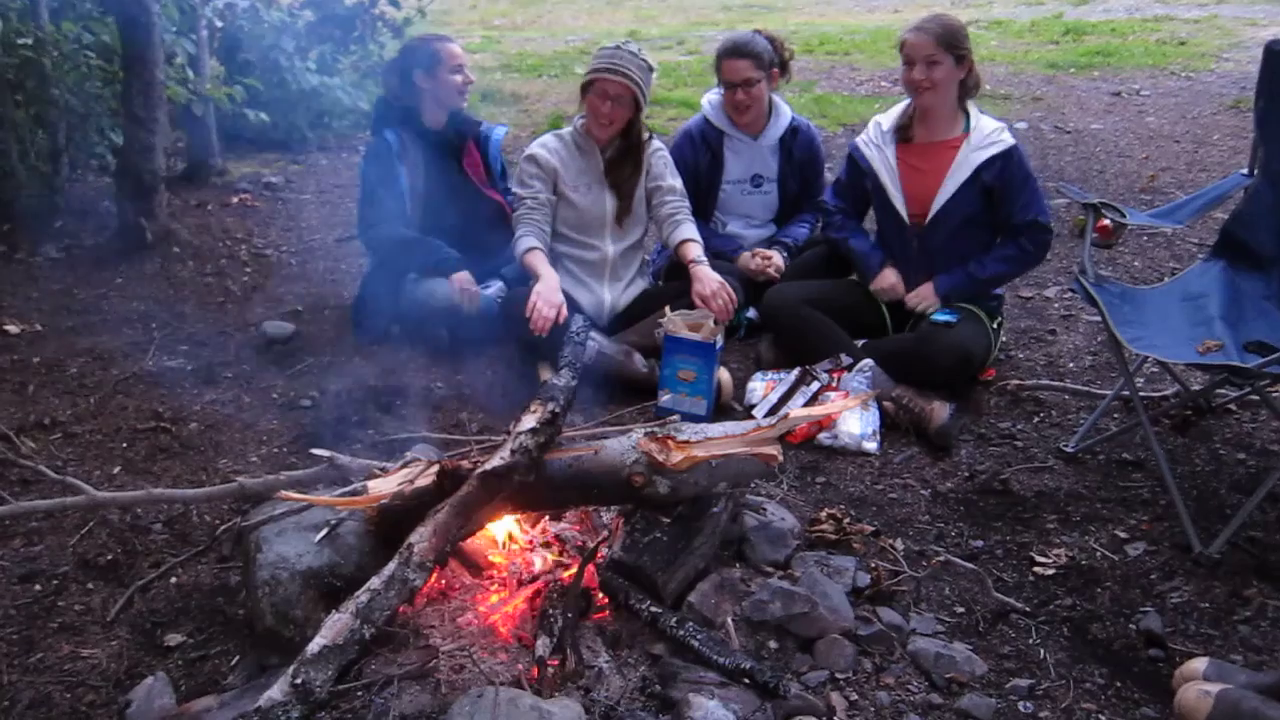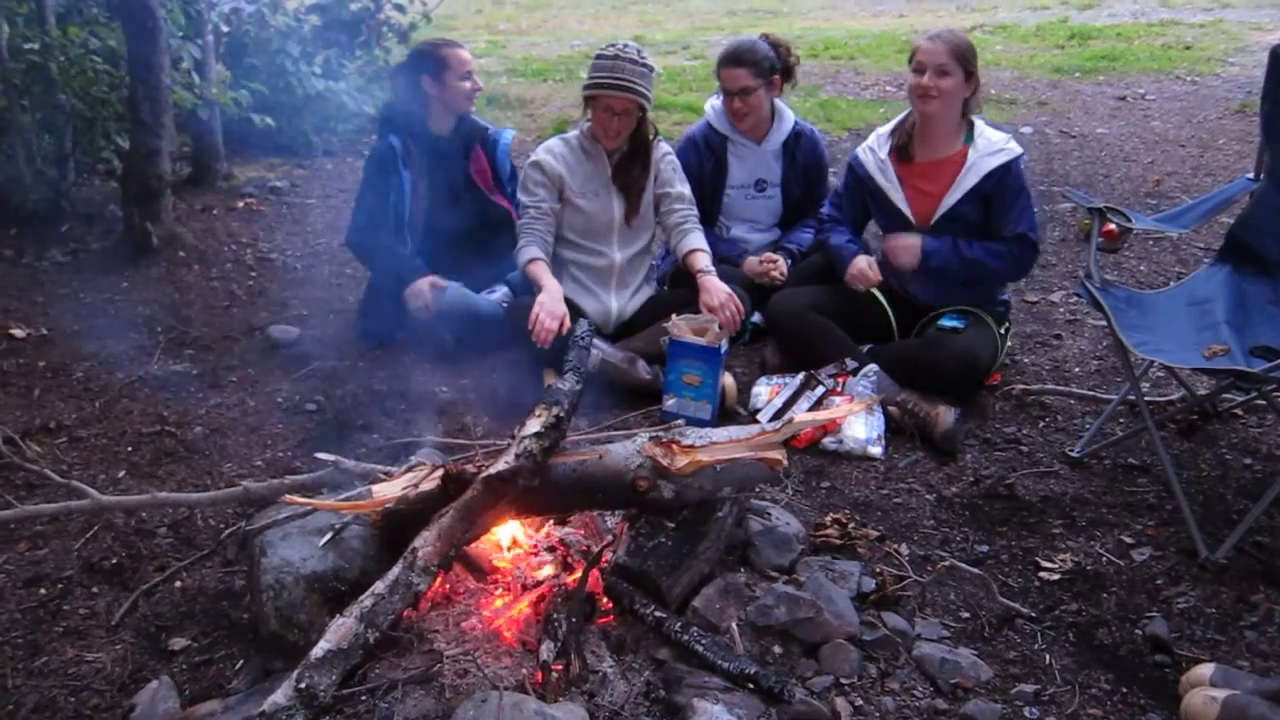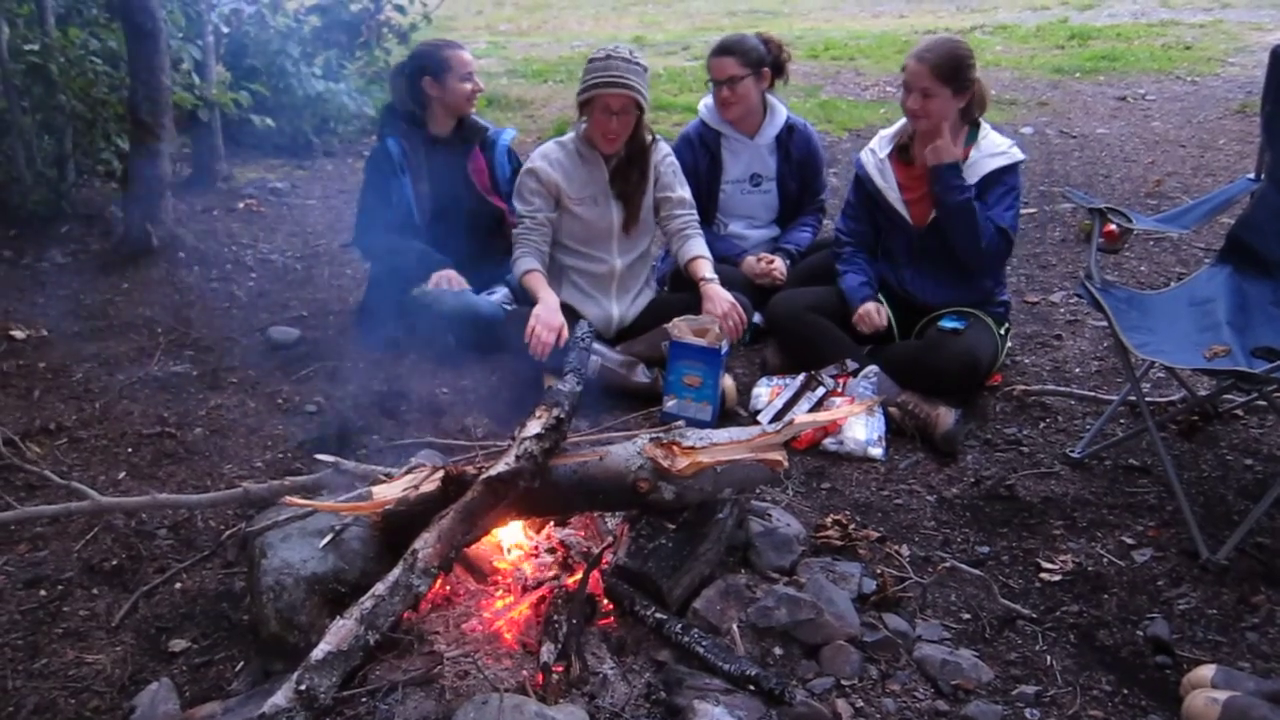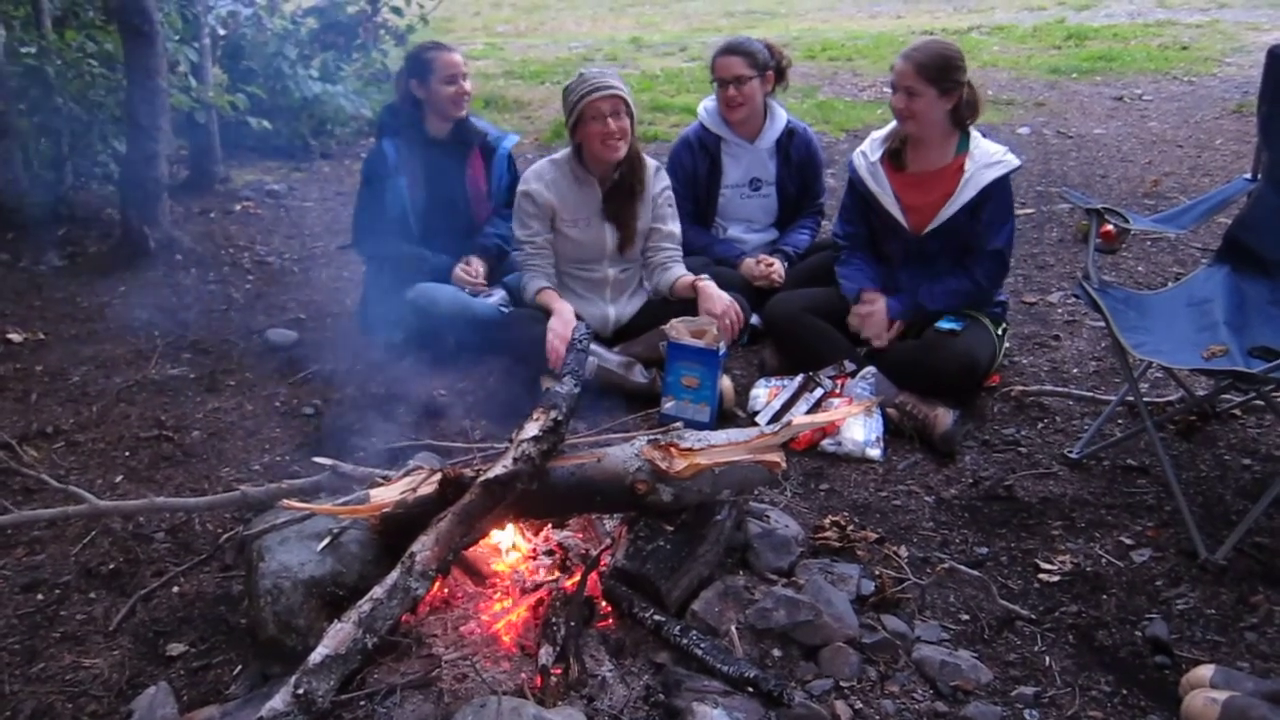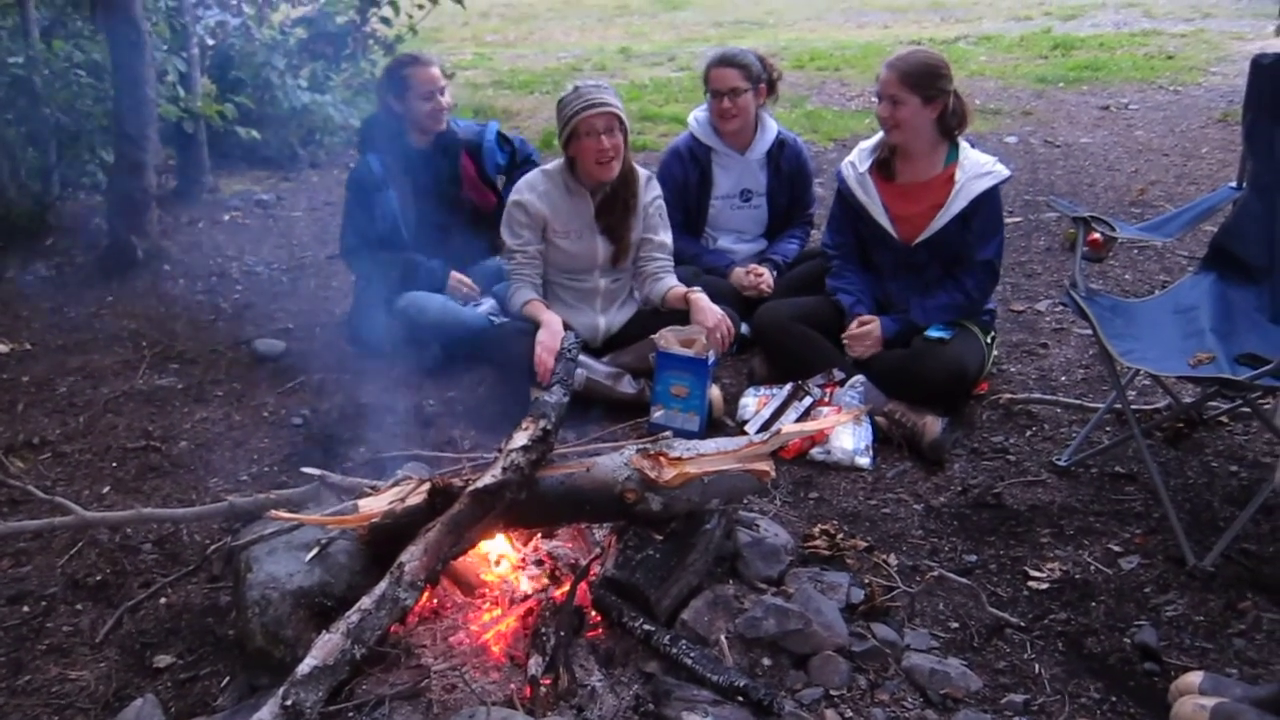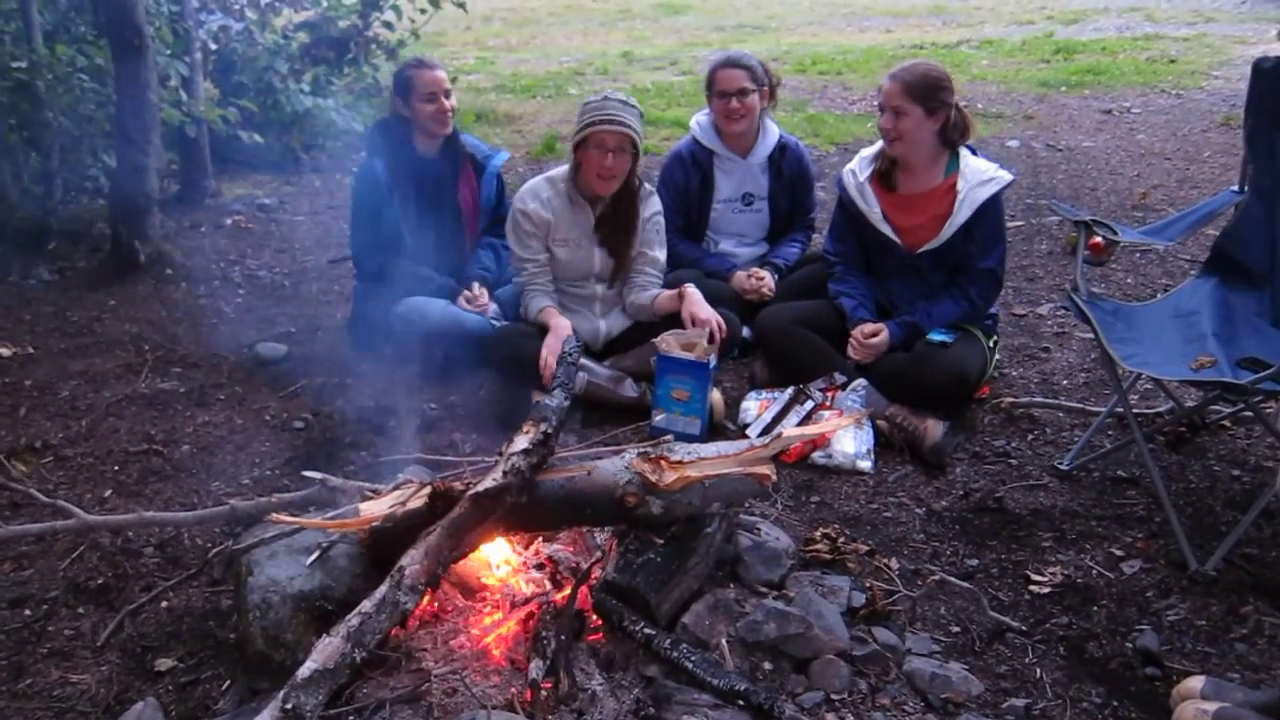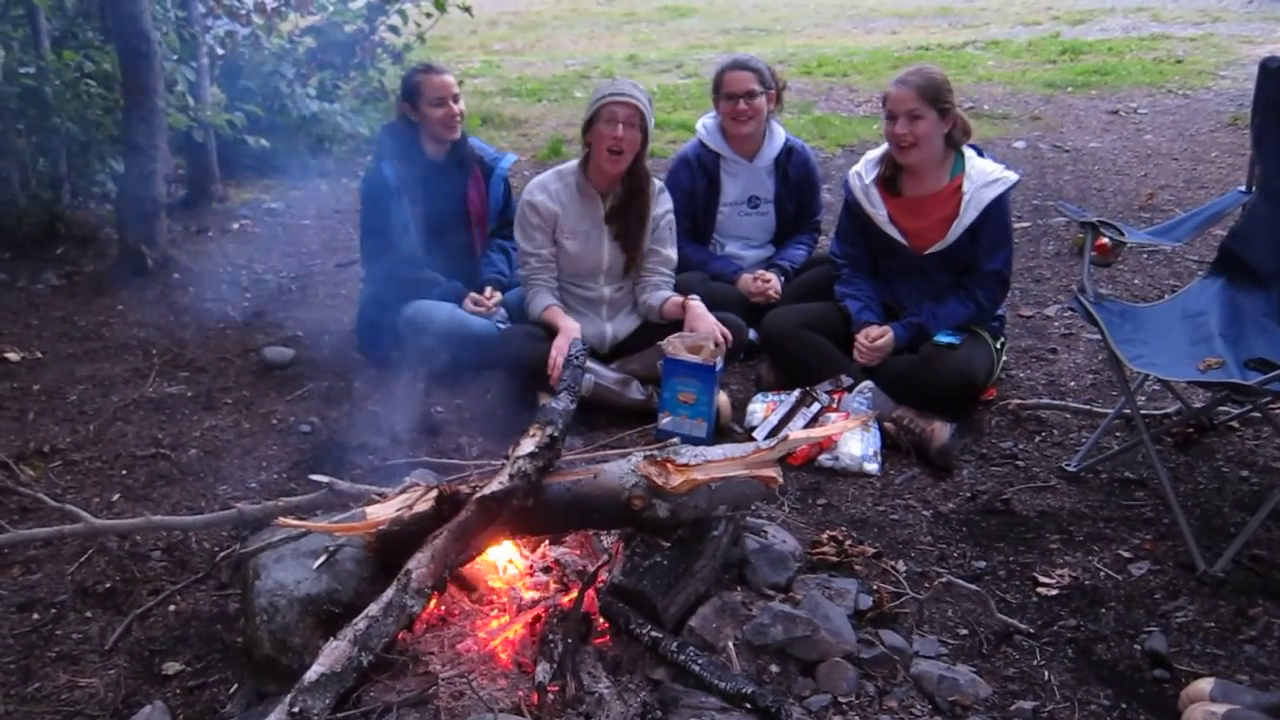
dt=0.4s
person 1, frame 1
left shoulder: (993, 152)
right shoulder: (876, 141)
left elbow: (1031, 239)
right elbow: (838, 214)
left wrist: (948, 285)
right wrist: (872, 266)
left hip: (960, 302)
right hip: (887, 294)
left knee: (952, 354)
right knee: (780, 304)
left ankle: (819, 352)
right ankle: (896, 393)
person 1, frame 2
left shoulder: (995, 160)
right shoulder: (878, 152)
left elbow: (1018, 254)
right elbow: (835, 220)
left wrist: (932, 253)
right wrist: (850, 255)
left hip: (966, 308)
right hip: (893, 296)
left knee: (959, 360)
right knee: (785, 309)
left ankle: (839, 360)
right ankle: (904, 400)
person 1, frame 3
left shoulder: (996, 162)
right shoulder: (880, 156)
left elbow: (986, 254)
right elbow: (853, 242)
left wrist: (949, 176)
right wrist: (862, 297)
left hip: (965, 309)
right hip: (890, 299)
left knee: (959, 360)
right knee: (785, 310)
left ankle: (838, 363)
right ankle: (902, 398)
person 1, frame 4
left shoulder: (987, 171)
right shoulder: (872, 158)
left elbow: (985, 272)
right elbow: (850, 245)
left wrist: (901, 308)
right wrist: (864, 298)
left hip: (959, 310)
right hip: (884, 303)
left knee: (959, 362)
right knee: (782, 311)
left ankle: (834, 365)
right ankle: (900, 401)
person 1, frame 5
left shoulder: (975, 182)
right shoulder: (859, 169)
left elbow: (974, 282)
right elbow: (841, 257)
left wrist: (895, 328)
right wrist: (859, 315)
left hip: (947, 319)
right hip: (871, 310)
left knee: (948, 371)
right knee: (771, 321)
left ankle: (826, 374)
right ankle: (888, 409)
person 1, frame 6
left shoulder: (977, 188)
right shoulder: (860, 177)
left elbow: (978, 288)
right elbow: (844, 263)
left wrist: (900, 332)
right wrist: (860, 320)
left hip: (950, 323)
right hip: (874, 314)
left knee: (949, 373)
right knee: (773, 324)
left ankle: (828, 381)
right ankle: (890, 412)
person 1, frame 7
left shoulder: (984, 189)
right shoulder: (866, 180)
left elbow: (985, 289)
right elbow: (851, 266)
left wrist: (904, 334)
right wrist: (865, 323)
left hip: (958, 324)
right hip: (881, 315)
left knee: (955, 375)
right knee: (779, 327)
left ankle: (834, 382)
right ankle: (896, 413)
person 2, frame 1
left shoulder: (650, 153)
right shoulder: (545, 153)
left elbow: (675, 216)
right elbow: (530, 230)
left wrist: (699, 265)
right wrist: (547, 279)
left hip: (631, 301)
right hip: (570, 304)
left knee: (723, 294)
right knee: (519, 308)
right ankle: (645, 366)
person 2, frame 2
left shoulder: (657, 156)
right shoulder: (551, 158)
left elbow: (683, 223)
right elbow: (533, 239)
left wrist: (706, 275)
right wrist: (550, 289)
left hip: (637, 306)
right hip: (575, 309)
left knee: (732, 302)
right knee: (521, 317)
right ankle: (650, 373)
person 2, frame 3
left shoulder: (656, 156)
right shoulder: (548, 164)
left elbow: (684, 228)
right elbow: (528, 248)
left wrist: (709, 283)
right wrist: (547, 300)
left hip: (639, 309)
right hip: (573, 313)
left knee: (735, 310)
right knee: (521, 329)
right ankle: (651, 377)
person 2, frame 4
left shoulder: (651, 175)
right shoulder: (541, 183)
left elbow: (664, 265)
right elbow: (536, 272)
left wrist: (703, 287)
right wrist: (562, 310)
left hip: (634, 313)
right hip: (572, 315)
left knee: (731, 311)
right knee: (518, 327)
left ankle: (596, 366)
right ankle: (650, 378)
person 2, frame 5
left shoulder: (644, 186)
right shoulder: (532, 193)
left elbow: (655, 274)
right elbow: (522, 284)
left wrist: (694, 297)
right wrist: (548, 320)
left hip: (624, 324)
right hip: (562, 329)
left knee: (720, 323)
right knee: (508, 339)
left ankle: (584, 374)
right ankle: (637, 387)
person 2, frame 6
left shoulder: (644, 200)
right shoulder: (535, 200)
left elbow: (641, 293)
right elbow: (534, 290)
left wrist: (686, 294)
right wrist: (557, 323)
left hip: (623, 331)
right hip: (563, 331)
left knee: (723, 328)
right knee: (506, 344)
left ankle: (578, 380)
right ankle: (643, 392)
person 2, frame 7
left shoulder: (655, 196)
right shoulder: (544, 194)
left elbow: (653, 290)
right elbow: (538, 287)
left wrist: (690, 305)
right wrist: (566, 325)
left hip: (631, 335)
right hip: (570, 335)
left knee: (730, 331)
right knee: (514, 345)
left ankle: (584, 381)
right ankle: (652, 395)
person 3, frame 1
left shoulder: (477, 135)
right shoulder: (387, 148)
left elbow: (508, 198)
right elbow: (379, 231)
right wrist: (445, 264)
left hip: (488, 263)
right hip: (424, 273)
right knee: (426, 297)
person 3, frame 2
left shoulder: (486, 140)
right shoulder: (393, 153)
left elbow: (515, 206)
right elbow: (364, 234)
right wrist: (410, 275)
left hip: (493, 269)
right hip: (433, 281)
right knee: (439, 305)
person 3, frame 3
left shoulder: (488, 141)
right shoulder: (392, 155)
right elbow: (372, 235)
right wrist: (431, 266)
left hip: (492, 270)
right hip: (433, 278)
right knee: (439, 303)
person 3, frame 4
left shoulder: (488, 143)
right shoulder: (387, 156)
left elbow: (513, 209)
right elbow: (370, 239)
left wrist: (485, 252)
right wrist: (442, 270)
left hip: (482, 267)
right hip: (418, 278)
right knee: (425, 303)
person 3, frame 5
left shoulder: (471, 142)
right shoulder: (373, 171)
left elbow: (526, 161)
right elbow: (358, 253)
right wrist: (435, 276)
left hip: (474, 274)
right hip: (410, 289)
right knee: (416, 312)
person 3, frame 6
left shoulder: (477, 159)
right shoulder: (377, 173)
left elbow: (499, 229)
right elbow: (371, 259)
left wrist: (481, 278)
right wrist: (445, 292)
left hip: (473, 288)
right hip: (408, 294)
right knee: (414, 317)
person 3, frame 7
left shoulder: (485, 163)
right shoulder: (385, 177)
left elbow: (506, 232)
right elbow: (382, 261)
left wrist: (494, 282)
right wrist: (452, 296)
left hip: (481, 291)
right hip: (417, 299)
right knee: (421, 321)
person 4, frame 1
left shoulder: (802, 135)
right shoulder: (694, 137)
left elbow: (809, 208)
left wrist: (781, 251)
right wrist: (735, 256)
left hip: (772, 257)
right hip: (714, 258)
left ankle: (752, 310)
person 4, frame 2
left shoulder: (805, 140)
right shoulder: (698, 142)
left elbow: (814, 214)
left wrist: (786, 257)
right wrist: (740, 261)
left hip: (777, 261)
right hip: (719, 263)
right knee: (688, 273)
person 4, frame 3
left shoulder: (799, 136)
right shoulder: (693, 140)
left elbow: (811, 210)
left wrist: (784, 257)
right wrist: (739, 260)
left hip: (777, 258)
right hip: (718, 261)
right knee: (687, 273)
left ankle: (759, 315)
person 4, frame 4
left shoulder: (799, 139)
right shoulder: (692, 143)
left elbow: (810, 213)
right elbow: (681, 224)
left wrist: (783, 259)
right wrist: (738, 262)
left hip: (778, 260)
right hip: (718, 262)
right knee: (689, 272)
left ankle: (759, 314)
person 4, frame 5
left shoulder: (789, 150)
right shoulder: (682, 154)
left elbow: (800, 222)
right elbow: (671, 234)
left wrist: (771, 267)
right wrist: (727, 271)
left hip: (766, 268)
right hip: (709, 272)
right knee: (679, 281)
left ankle: (747, 321)
person 4, frame 6
left shoulder: (791, 153)
right shoulder: (684, 158)
left elbow: (801, 227)
right elbow: (670, 237)
left wrist: (773, 270)
right wrist: (729, 274)
left hip: (768, 272)
right hip: (711, 274)
right knee: (678, 284)
left ankle: (747, 325)
person 4, frame 7
left shoulder: (797, 156)
right shoulder: (690, 161)
left elbow: (807, 229)
right elbow: (678, 240)
left wrist: (778, 273)
right wrist: (735, 277)
left hip: (774, 275)
right hip: (717, 278)
right knee: (684, 287)
left ankle: (753, 327)
